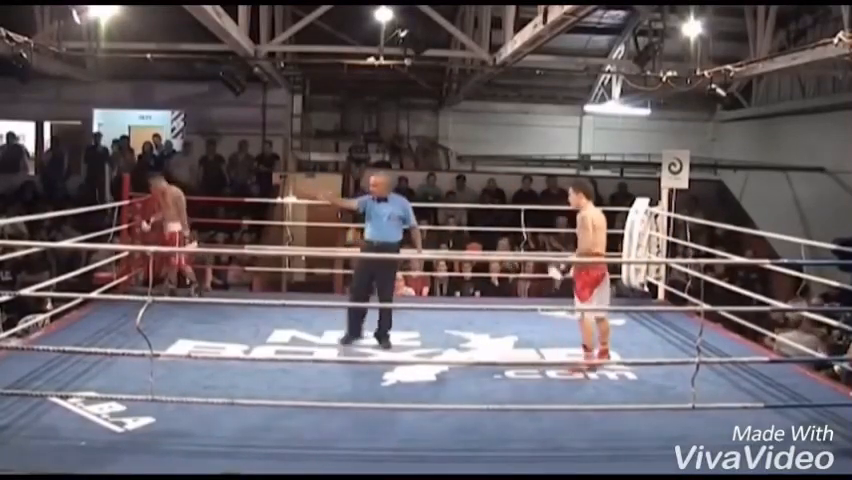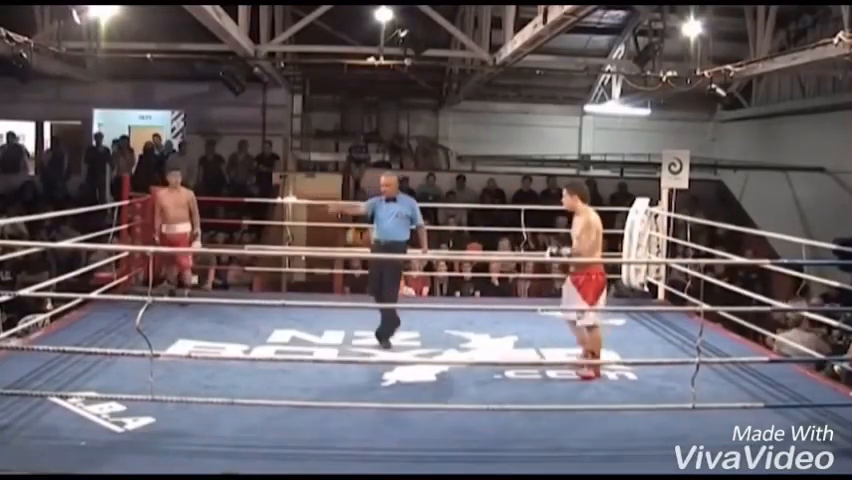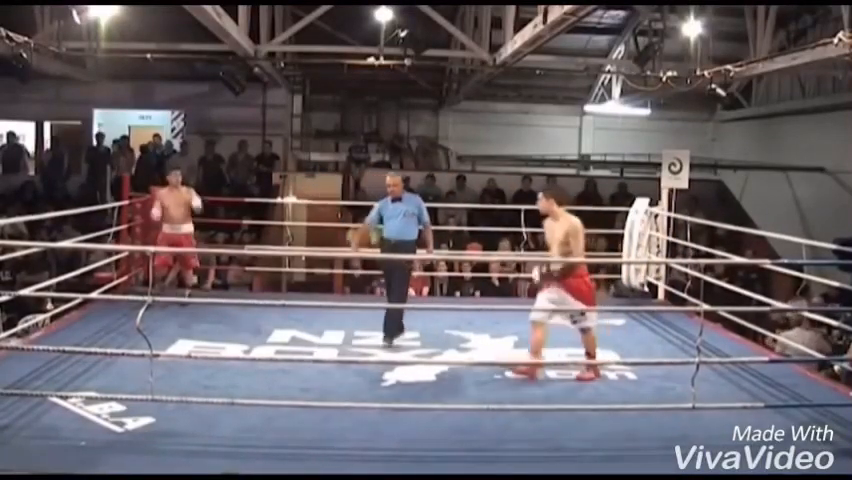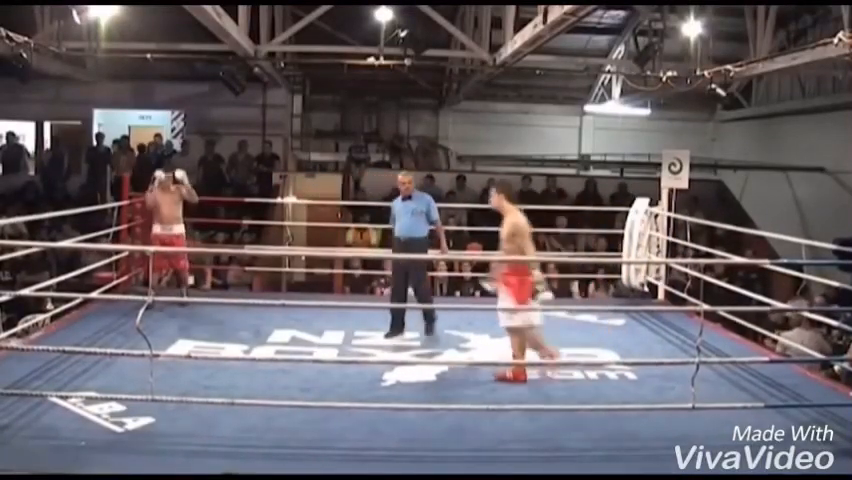
dt=0.3s
person 1, frame 1
left shoulder: (584, 215)
right shoulder: (599, 214)
left elbow: (586, 246)
right wrist: (577, 260)
left hip: (588, 268)
right hip: (601, 266)
left knee: (584, 314)
right knee: (600, 313)
left ankle: (589, 358)
right ankle: (603, 353)
person 1, frame 2
left shoulder: (590, 219)
right shoulder: (576, 218)
left elbow: (585, 251)
left hip: (590, 274)
right hip: (575, 273)
left knee: (588, 321)
right knee: (573, 318)
left ankle: (594, 365)
right ankle: (588, 350)
person 1, frame 3
left shoulder: (573, 224)
right shoulder: (548, 223)
left elbow: (578, 257)
left wrist: (555, 269)
right wrist: (546, 271)
left hip: (575, 278)
right hip: (554, 280)
left knee: (584, 325)
right knee: (537, 319)
left ankle: (593, 367)
right ankle: (532, 365)
person 1, frame 4
left shoulder: (517, 220)
right shoulder: (507, 219)
left elbow: (529, 251)
left wrist: (536, 280)
right wrist: (497, 270)
left hip: (520, 276)
right hip: (510, 276)
left knee: (520, 323)
right knee: (511, 324)
left ankle: (548, 354)
right ankle: (518, 370)
person 2, frame 1
left shoulder: (402, 203)
right shoulder: (368, 201)
left elbow: (413, 227)
right elbow: (350, 204)
left wrist: (418, 250)
right wrist: (330, 199)
left hip: (389, 251)
right hip: (368, 249)
left knee: (386, 295)
right knee: (357, 291)
left ankle: (383, 335)
right ankle: (353, 331)
person 2, frame 2
left shoulder: (409, 203)
right shoulder: (376, 202)
left elbow: (419, 226)
right elbow: (359, 209)
left wrist: (424, 248)
right wrist: (340, 208)
left hip: (396, 250)
right hip: (377, 248)
left knee: (389, 293)
right knee: (376, 291)
left ankle: (384, 334)
right ankle: (392, 322)
person 2, frame 3
left shoulder: (415, 201)
right shoulder: (382, 204)
left elbow: (426, 224)
right elbow: (368, 223)
left wrist: (430, 246)
right wrist: (357, 238)
left hip: (406, 248)
right hip: (387, 247)
left knee: (399, 291)
right knee: (391, 291)
left ankle: (390, 331)
right ankle: (396, 326)
person 2, frame 4
left shoulder: (425, 199)
right shoulder: (396, 203)
left elbow: (436, 222)
left wrist: (443, 242)
right wrist: (395, 244)
left hip: (418, 245)
right hip: (399, 245)
left knee: (420, 287)
right knee: (397, 288)
left ankle: (430, 321)
right ankle: (397, 326)
person 3, frame 1
left shoulder: (175, 193)
right shoulder: (159, 194)
left elbow: (183, 214)
left wrist: (186, 234)
right wrist: (151, 221)
left hip: (177, 230)
right hip: (168, 230)
left knee: (179, 261)
right knee: (171, 261)
left ankle: (194, 286)
right ankle: (171, 289)
person 3, frame 2
left shoulder: (188, 194)
right shoulder: (160, 194)
left elbow: (195, 214)
right elbow: (158, 216)
left wrist: (197, 233)
right wrist: (157, 235)
left hip: (183, 232)
right hip: (166, 232)
left knee: (184, 264)
right knee: (170, 263)
left ankle: (186, 293)
right ankle: (171, 289)
person 3, frame 3
left shoulder: (189, 192)
right shoulder: (160, 194)
left elbow: (197, 208)
right elbow: (155, 212)
left wrist: (197, 207)
right wrist: (155, 215)
left hip: (185, 232)
right hip: (167, 232)
left knee: (187, 265)
right knee: (160, 264)
person 3, frame 4
left shoulder: (179, 190)
right shoulder: (153, 192)
left elbow: (195, 199)
right elbow: (149, 203)
left wrist: (186, 183)
right wrist: (154, 185)
left hip: (177, 232)
right hip: (158, 232)
left knee: (181, 265)
right knee: (156, 266)
left ankle: (184, 290)
